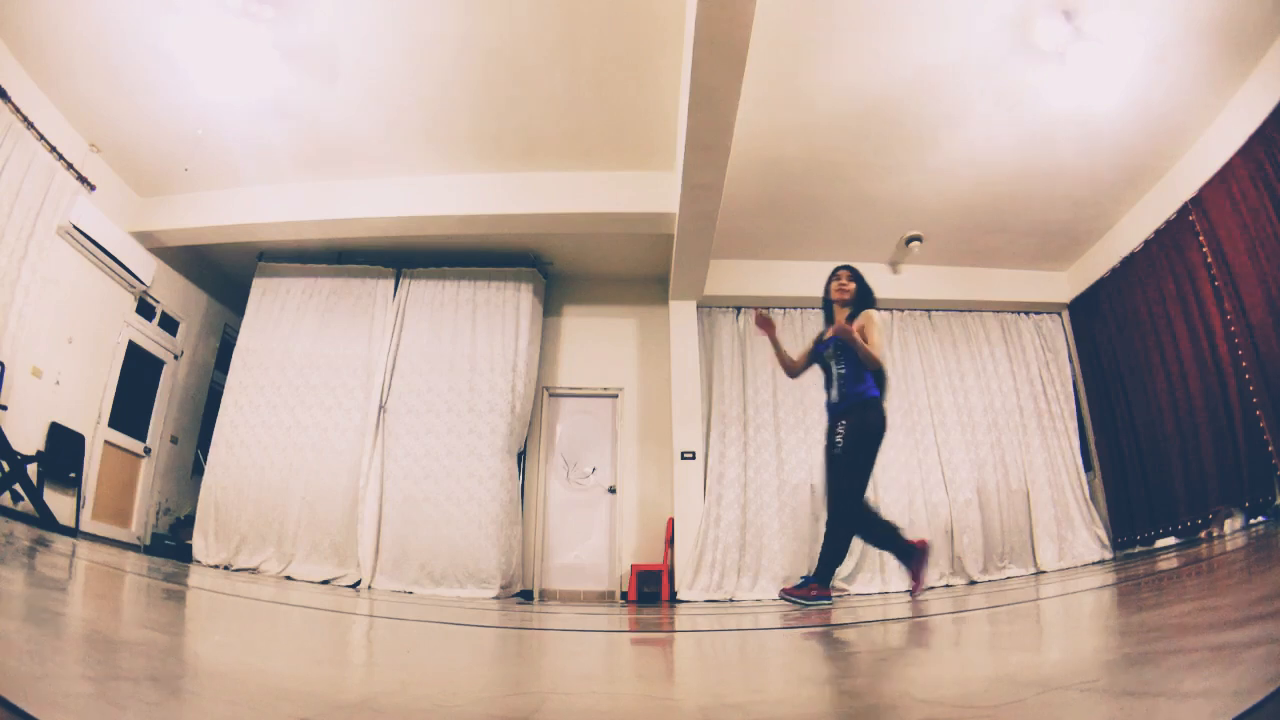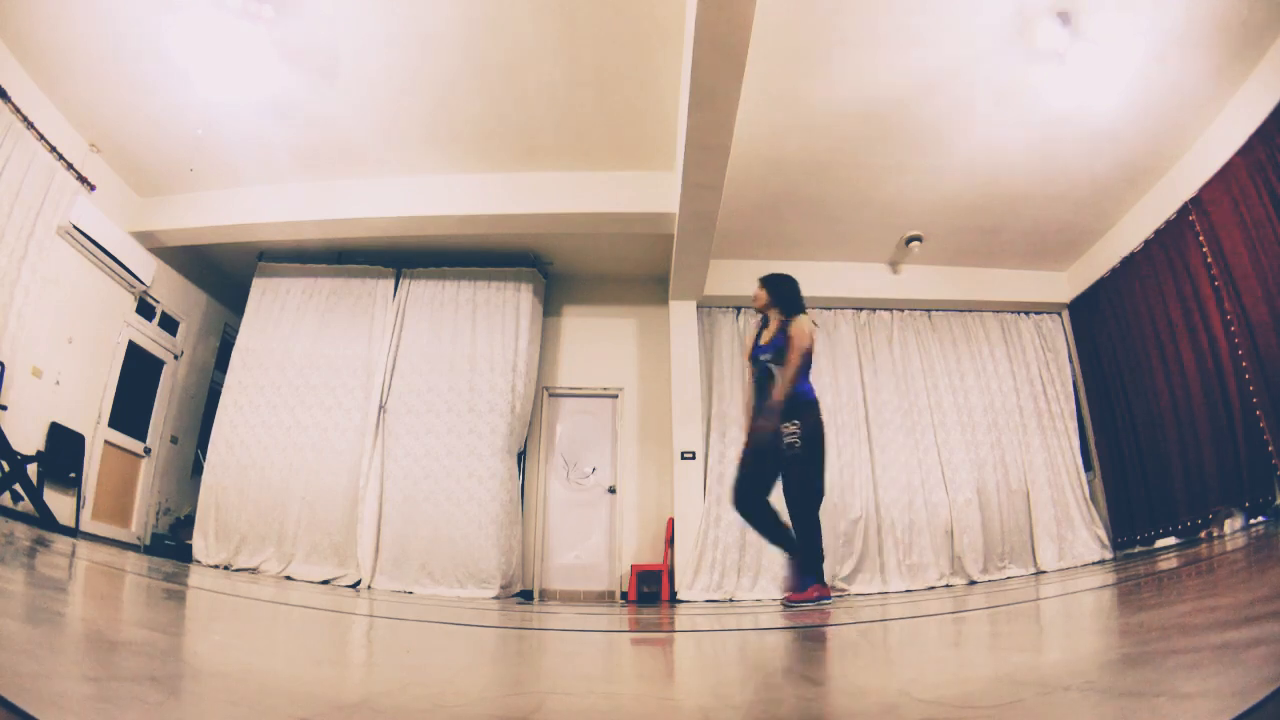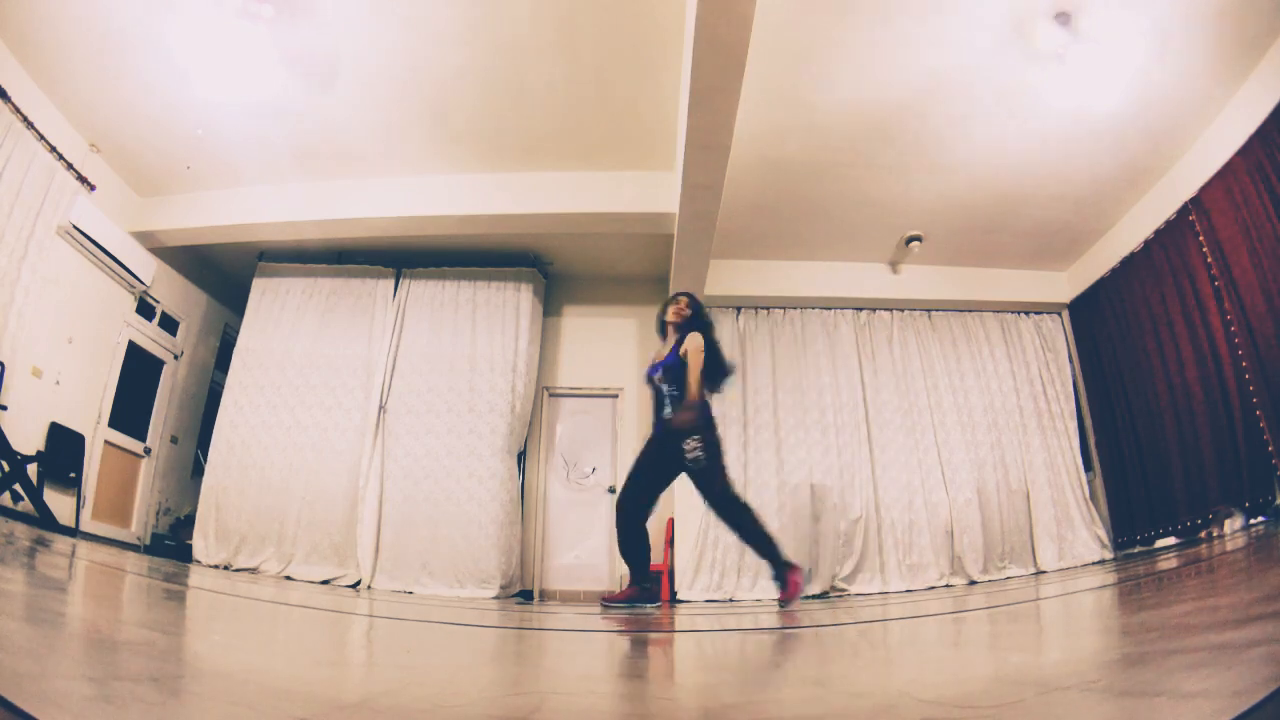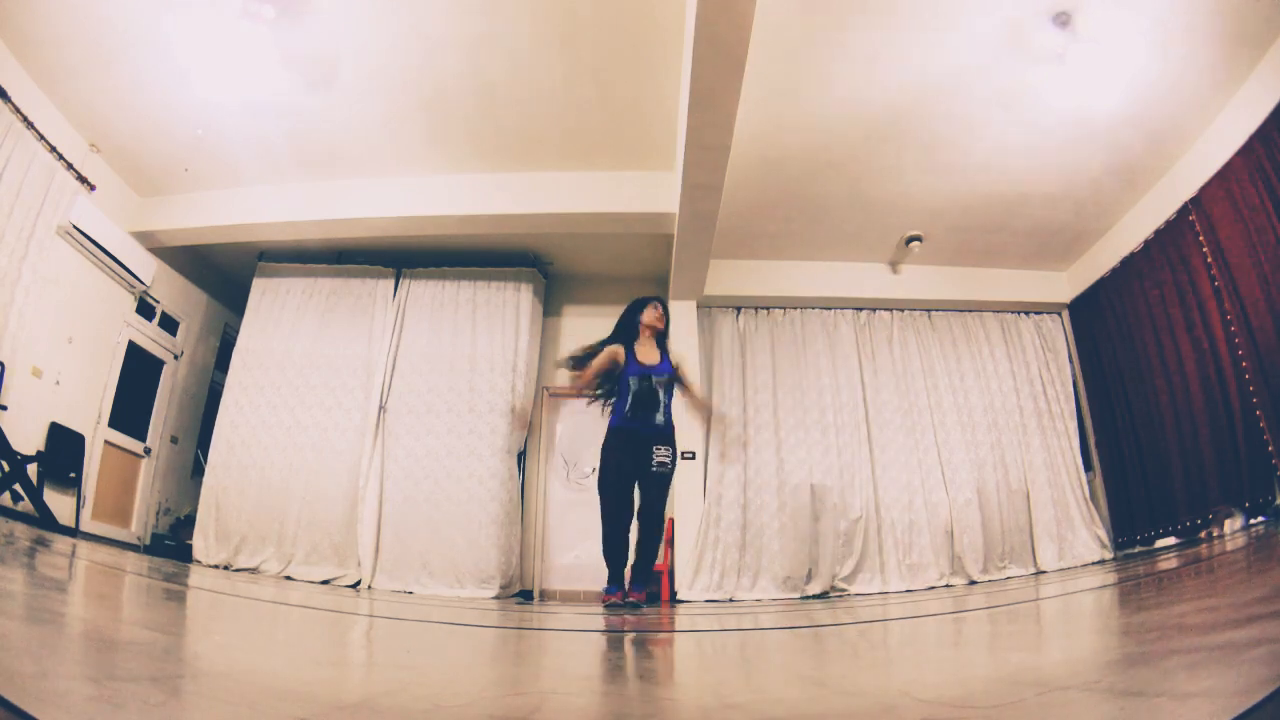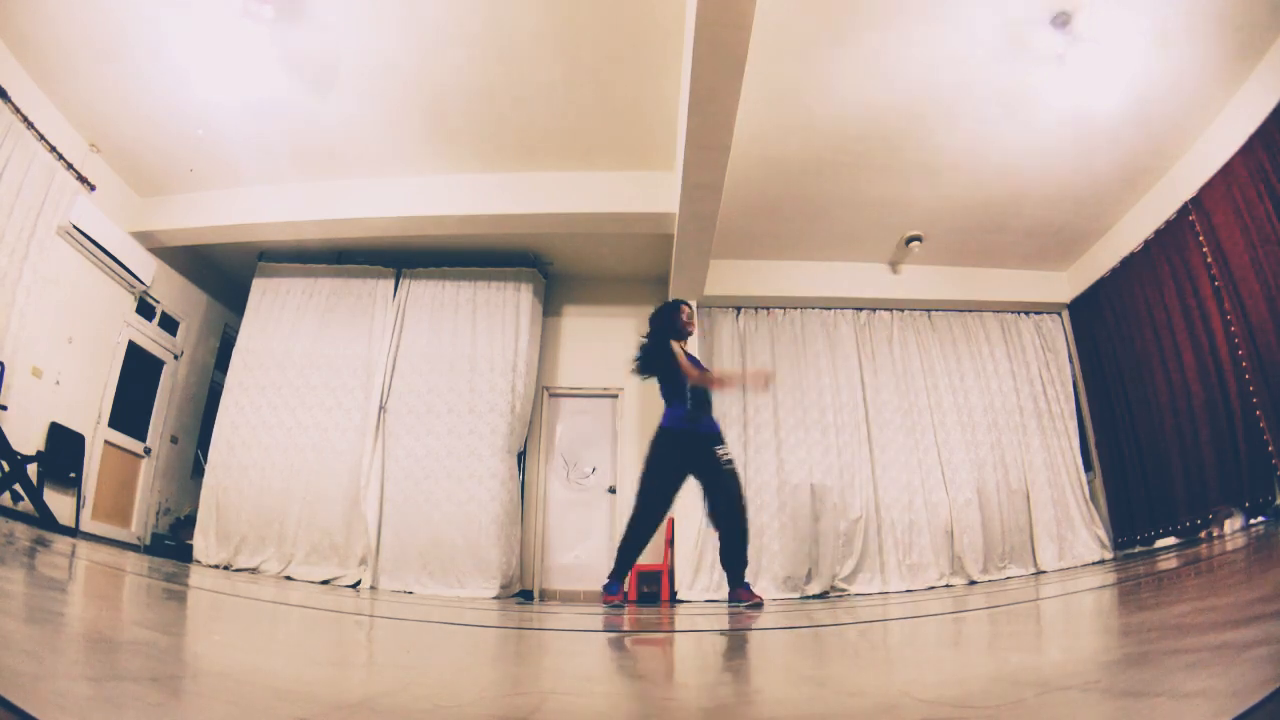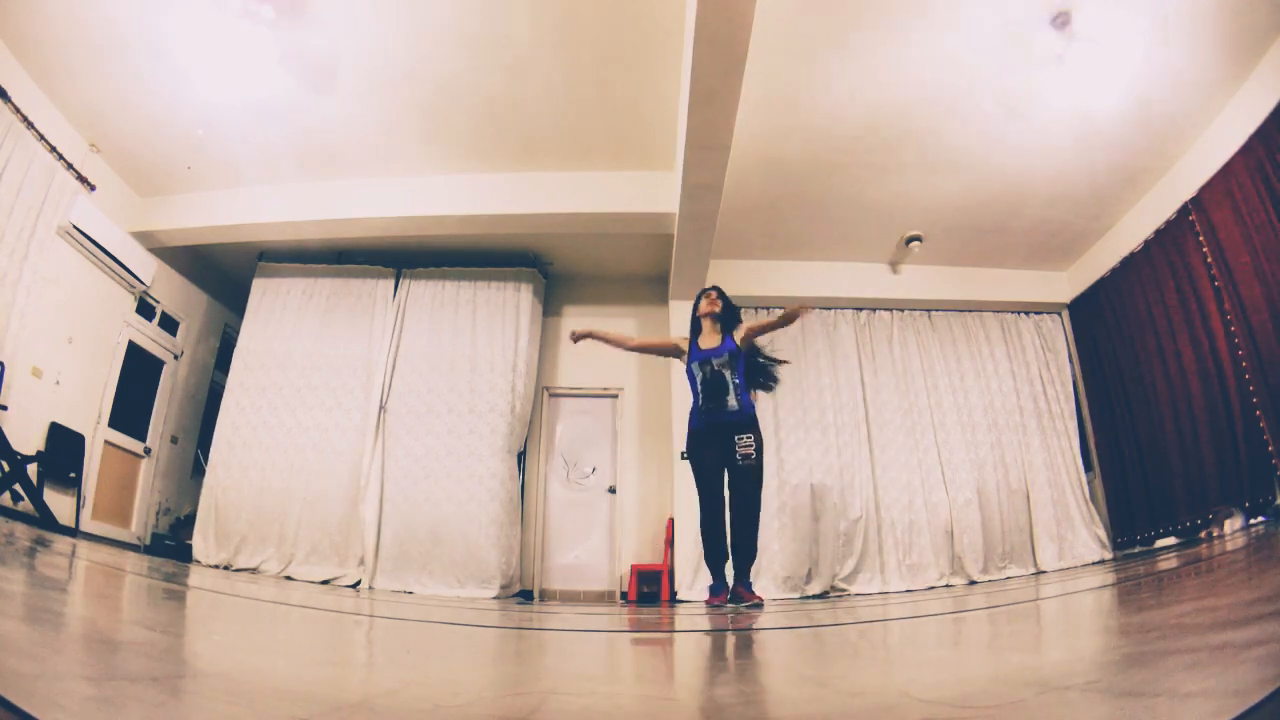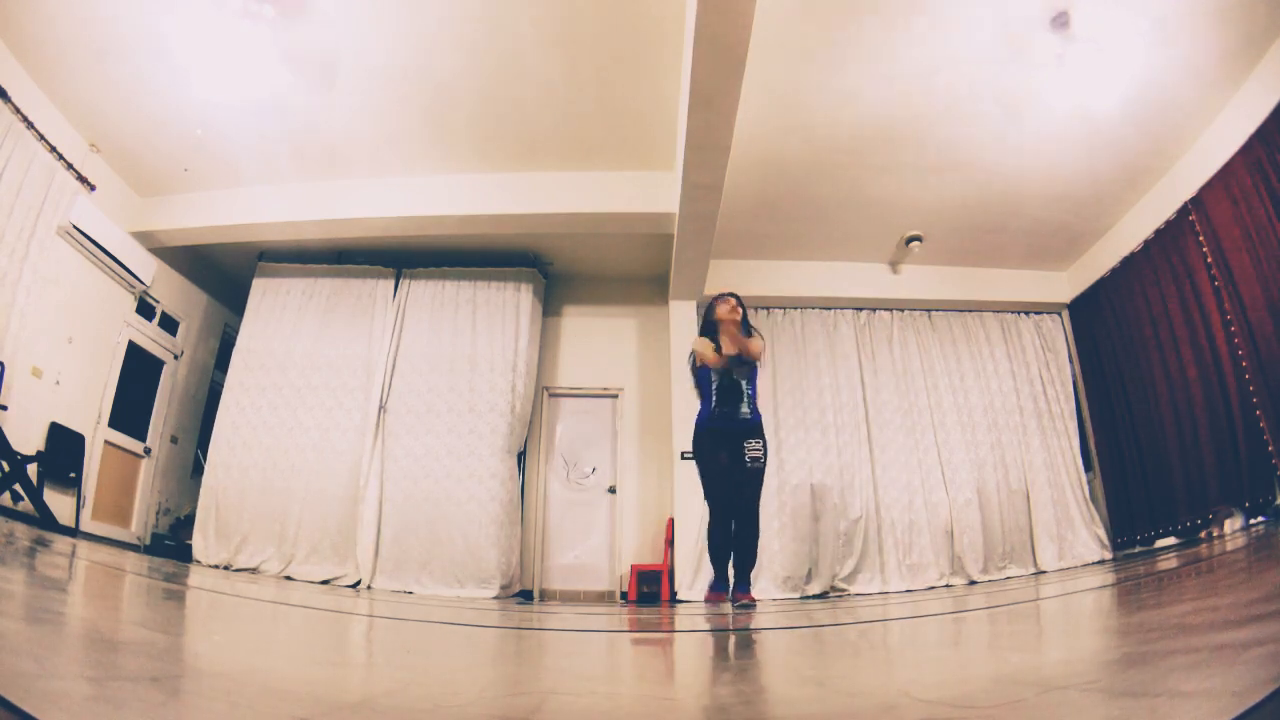
dt=0.5s
person 1, frame 1
left shoulder: (865, 318)
right shoulder: (824, 336)
left elbow: (877, 362)
right elbow: (793, 371)
left wrist: (853, 339)
right wrist: (772, 338)
left hip: (863, 414)
right hip: (840, 419)
left knee: (843, 498)
right knee: (846, 501)
left ankle: (819, 582)
right ankle: (909, 549)
person 1, frame 2
left shoulder: (799, 323)
right shoulder: (758, 337)
left elbow: (792, 368)
left wrist: (774, 411)
right wrist: (752, 424)
left hip: (800, 416)
right hip: (766, 421)
left knee: (802, 499)
right knee: (746, 498)
left ankle: (815, 581)
right ankle: (799, 555)
person 1, frame 3
left shoulder: (693, 340)
right shoulder: (660, 353)
left elbow: (695, 378)
left wrist: (690, 408)
left hip: (692, 433)
right hip: (663, 436)
left knee: (725, 503)
right knee: (629, 505)
left ankle: (784, 570)
right ankle: (642, 585)
person 1, frame 4
left shoulder: (668, 357)
right shoulder: (618, 351)
left elbow: (691, 395)
right elbow: (581, 380)
left hip: (660, 440)
right hip: (622, 441)
left knee: (652, 512)
right knee: (615, 513)
left ankle: (640, 583)
right ankle: (616, 583)
person 1, frame 5
left shoulder: (681, 353)
right shoulder: (668, 347)
right elbow: (700, 378)
right wrist: (746, 378)
left hip: (707, 440)
right hip: (675, 440)
left knee: (732, 509)
right knee: (648, 514)
left ankle: (737, 584)
right ankle: (615, 582)
person 1, frame 6
left shoulder: (739, 334)
right shoulder: (684, 346)
left elbow: (775, 323)
right elbow: (634, 344)
left wrist: (791, 314)
right wrist: (594, 335)
left hip: (741, 428)
right hip: (703, 432)
left knee: (747, 504)
right knee: (711, 506)
left ankle: (742, 582)
right ankle: (719, 583)
person 1, frame 7
left shoulder: (752, 340)
right shoulder: (704, 343)
left elbow: (754, 353)
right elbow: (717, 361)
left wrist: (733, 332)
left hip: (748, 433)
right hip: (711, 434)
left knee: (747, 507)
right knee: (721, 506)
left ankle: (742, 585)
right ankle: (720, 581)
